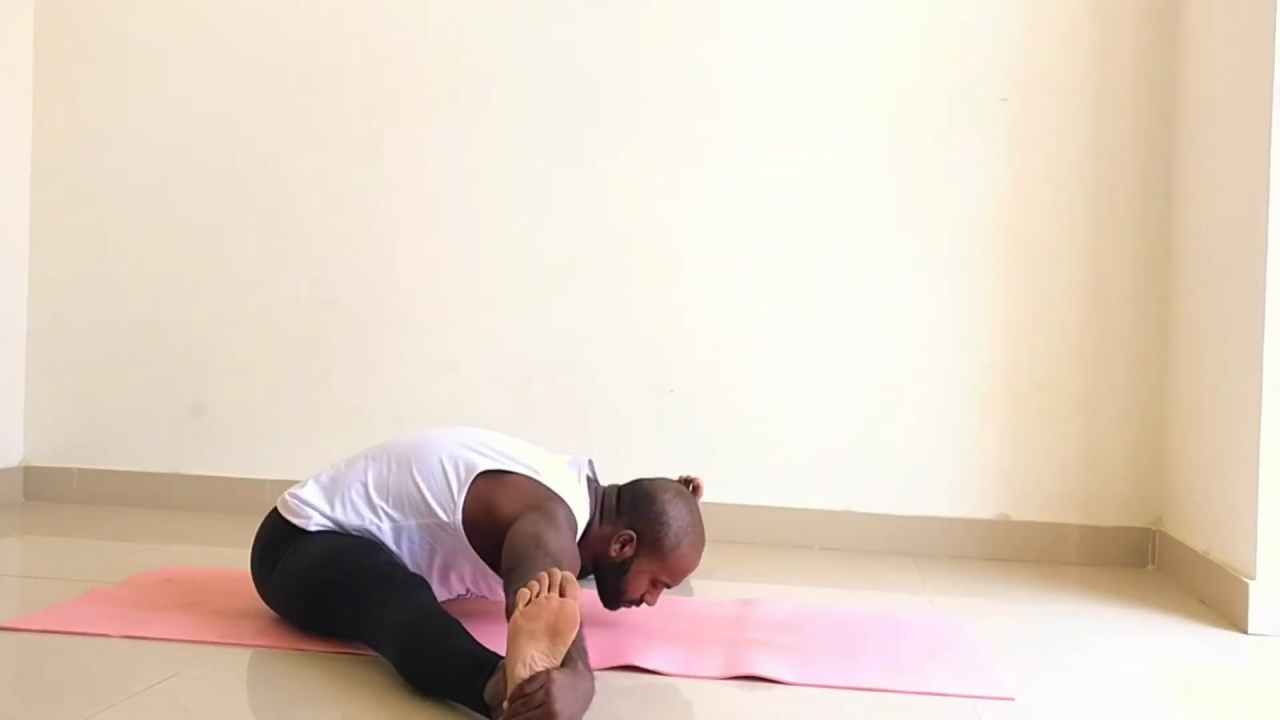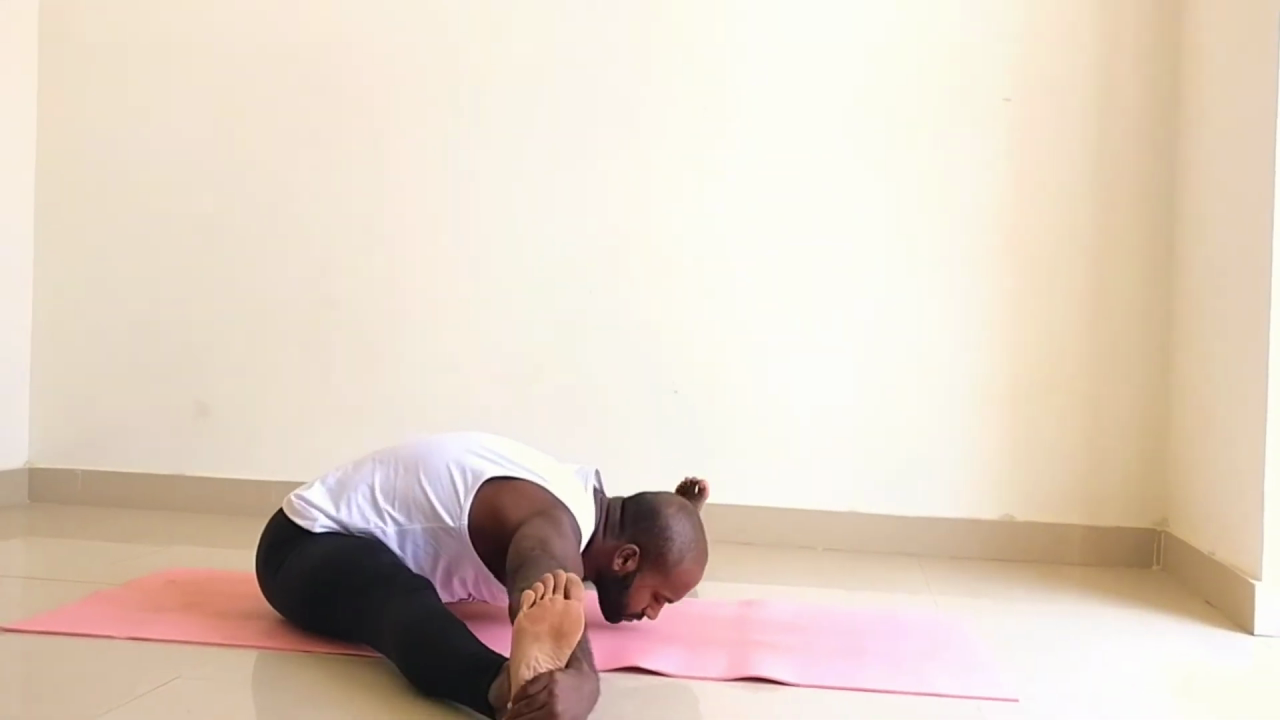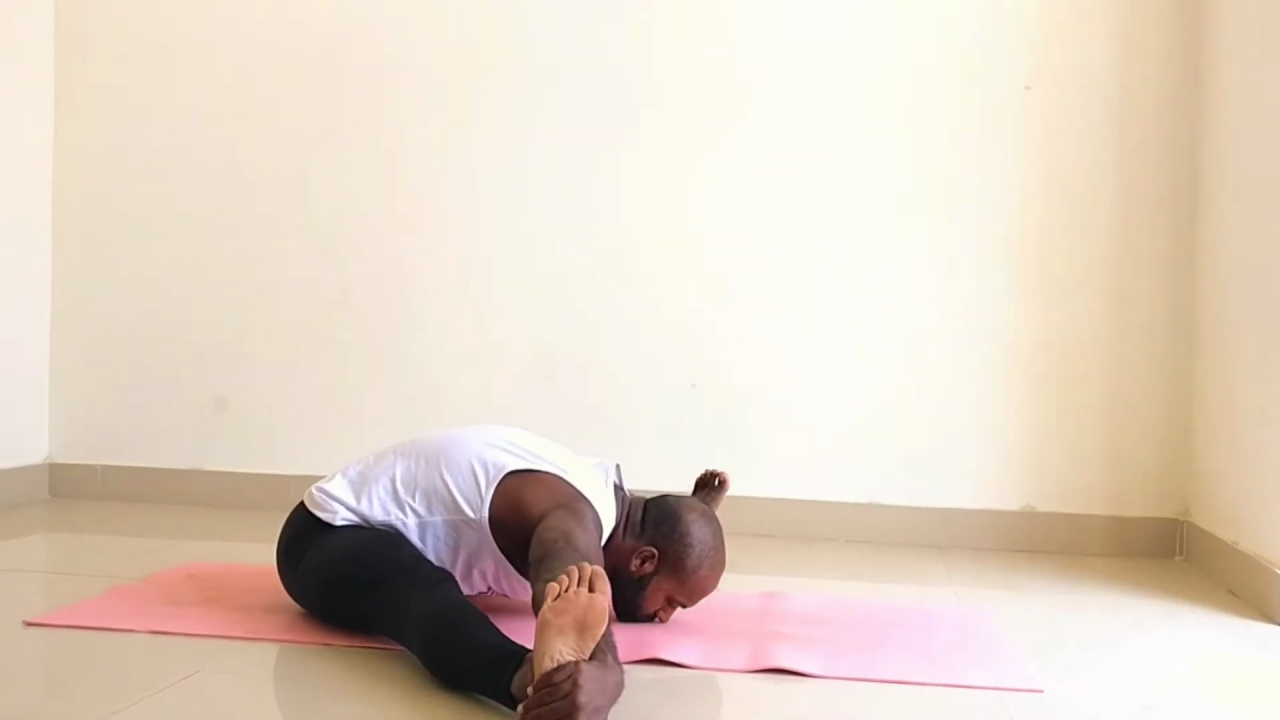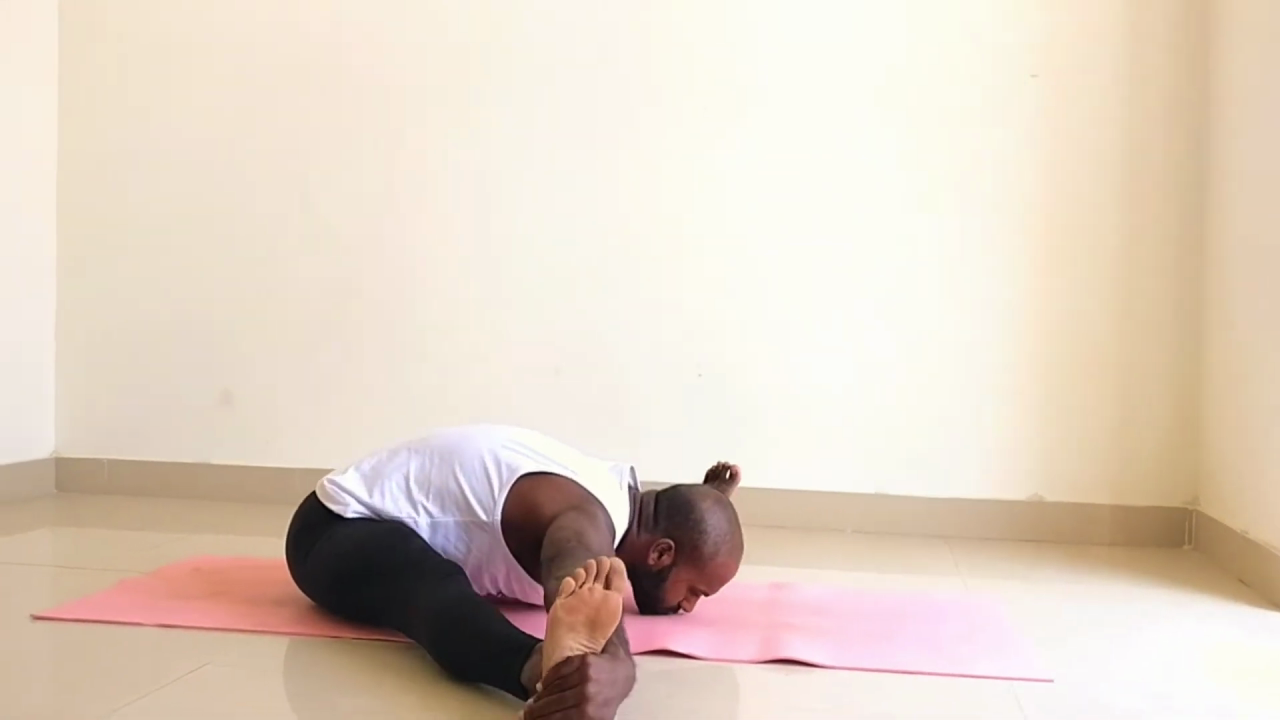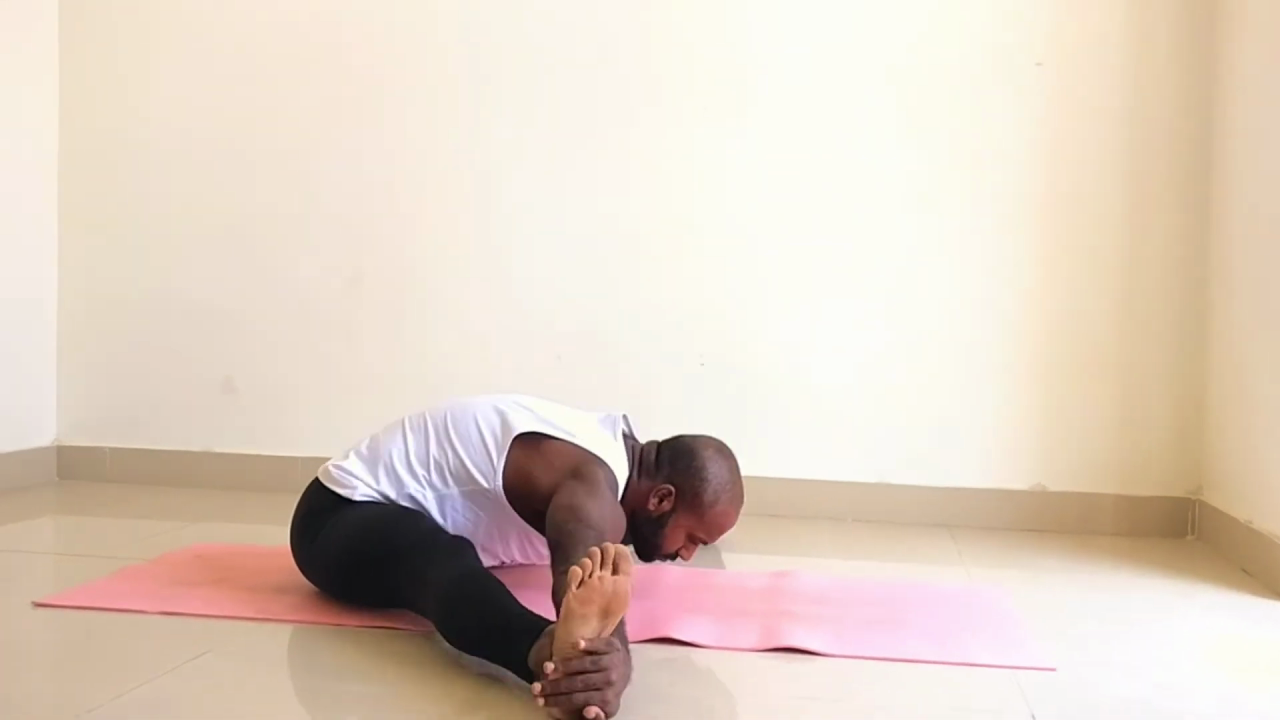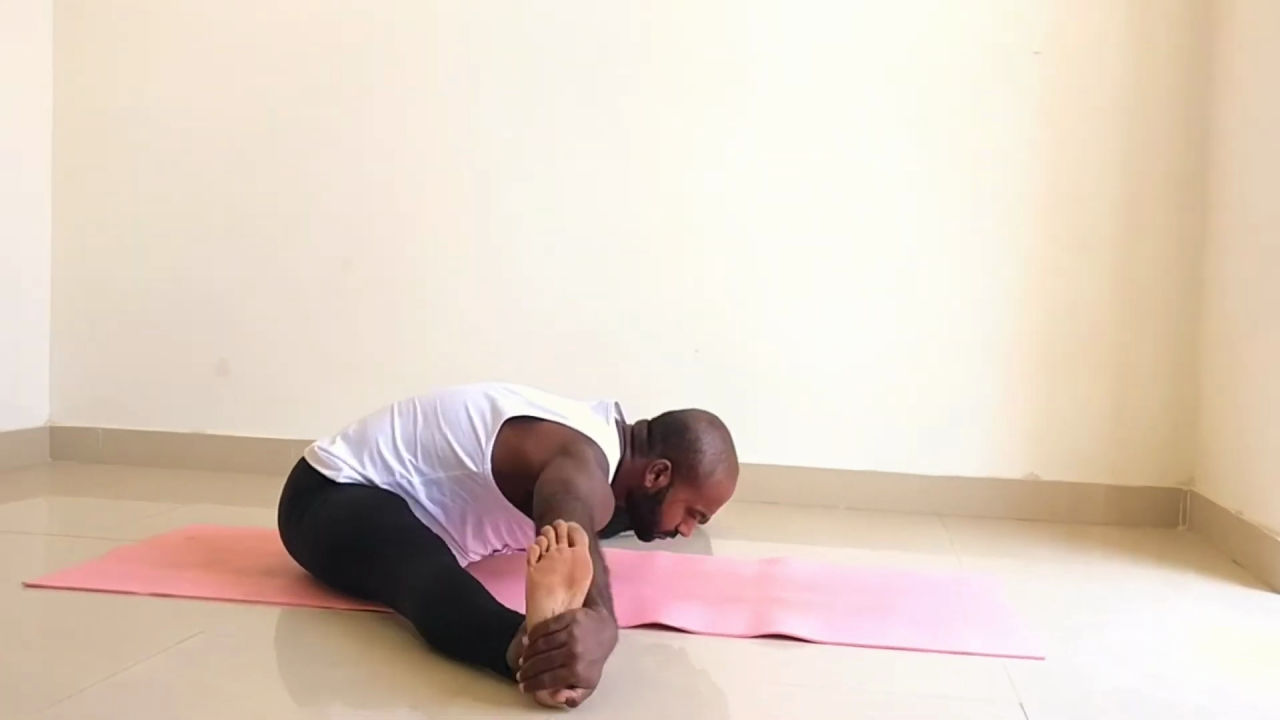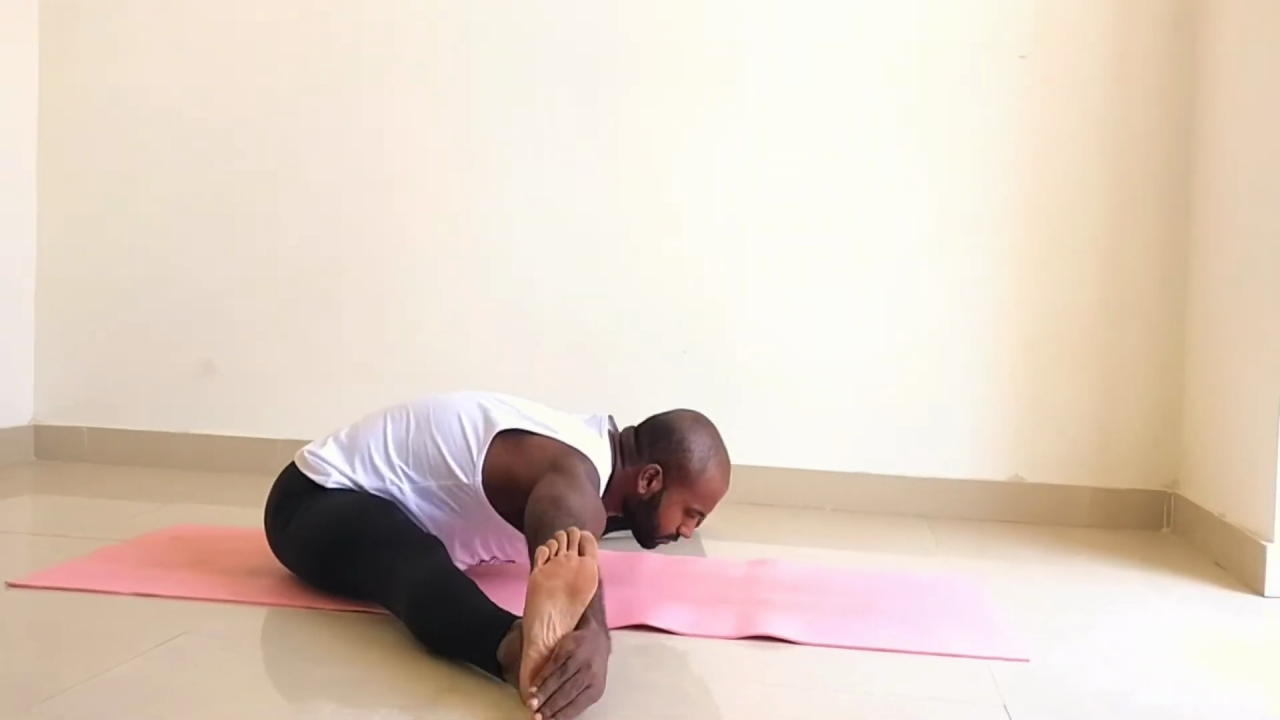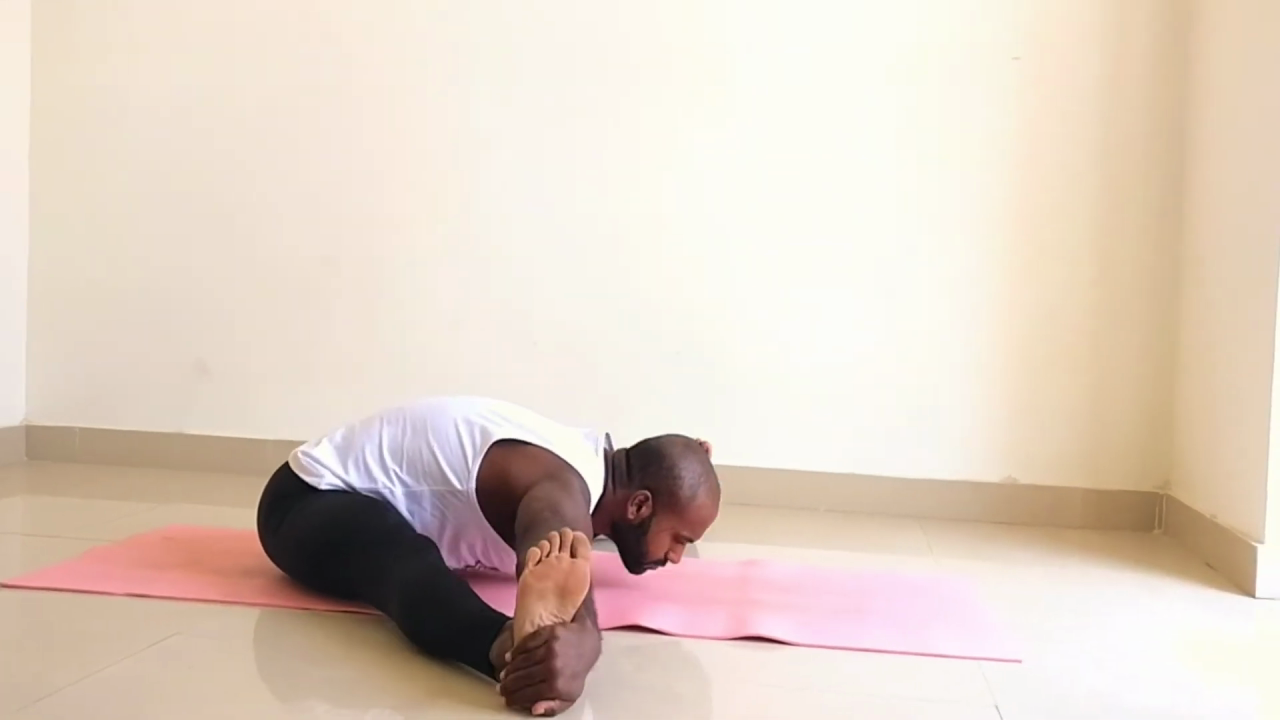
dt=0.1s
person 1, frame 1
left shoulder: (583, 492)
right shoulder: (550, 519)
right elbow: (539, 609)
left wrist: (673, 511)
right wrist: (576, 678)
left hip: (365, 533)
right hip: (304, 542)
right knee: (400, 599)
person 1, frame 2
left shoulder: (588, 500)
right shoulder: (554, 527)
right elbow: (543, 607)
left wrist: (679, 516)
right wrist: (581, 680)
left hip: (372, 531)
right hip: (308, 544)
right knee: (403, 601)
person 1, frame 3
left shoulder: (606, 494)
right shoulder: (577, 520)
right elbow: (567, 603)
left wrist: (695, 508)
right wrist: (604, 674)
left hip: (388, 523)
right hip: (329, 534)
right knee: (426, 592)
person 1, frame 4
left shoulder: (621, 493)
right shoulder: (588, 522)
right elbow: (578, 598)
left wrist: (704, 503)
right wrist: (615, 667)
left hip: (400, 517)
right hip: (338, 528)
right knee: (435, 586)
person 1, frame 5
left shoulder: (617, 447)
right shoulder: (591, 482)
right elbow: (587, 571)
right wrist: (615, 658)
left hip: (402, 507)
right hip: (341, 512)
right knee: (447, 562)
person 1, frame 6
left shoulder: (607, 432)
right shoulder: (580, 463)
right elbow: (571, 553)
right wrist: (597, 629)
left hip: (394, 487)
right hip: (329, 495)
right knee: (420, 559)
person 1, frame 7
left shoulder: (599, 444)
right shoulder: (571, 476)
right elbow: (566, 570)
right wrist: (592, 641)
left hip: (375, 487)
right hip: (318, 497)
right knee: (416, 561)
person 1, frame 8
left shoulder: (595, 459)
right shoulder: (563, 488)
right elbow: (556, 570)
right wrist: (580, 641)
left hip: (374, 488)
right hip: (310, 499)
right knee: (408, 562)
